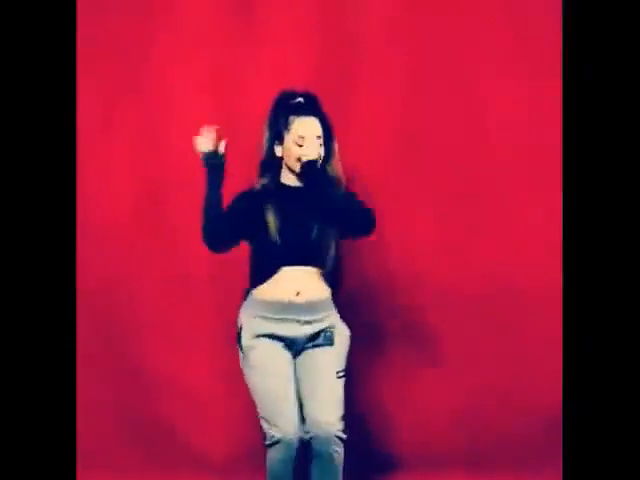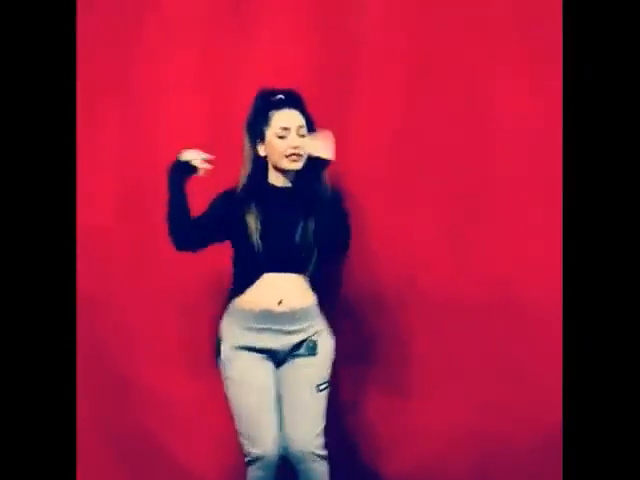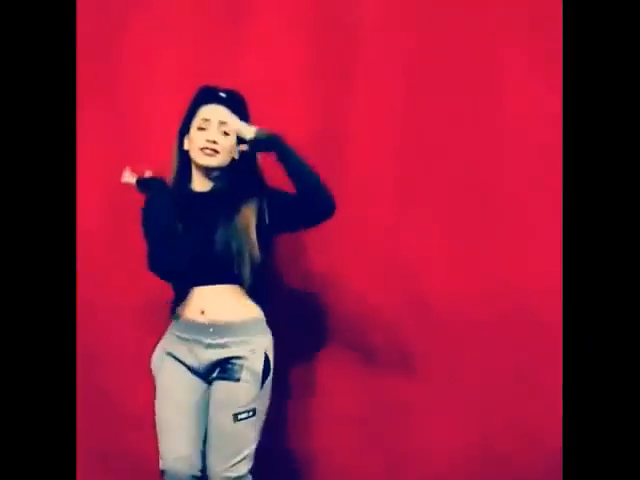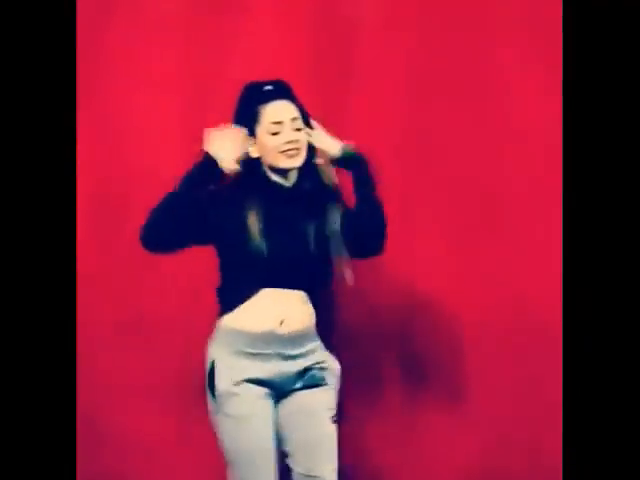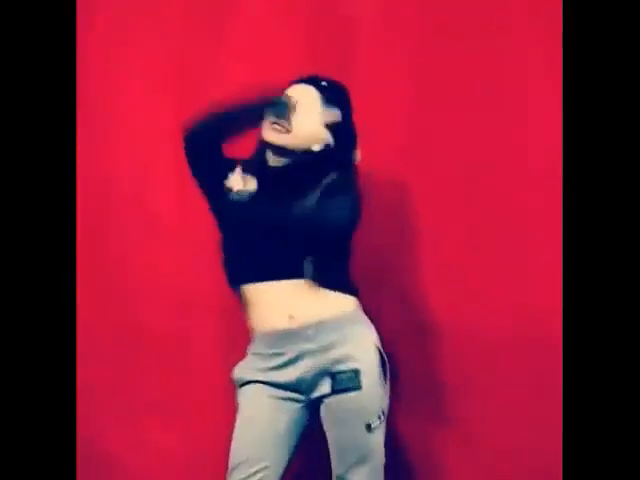
dt=1s
person 1, frame 1
left shoulder: (328, 197)
right shoulder: (256, 200)
left elbow: (364, 223)
right elbow: (216, 240)
left wrist: (315, 172)
right wrist: (214, 167)
left hip: (320, 322)
right hip: (262, 323)
left knee: (328, 430)
right knee: (283, 432)
person 1, frame 2
left shoulder: (317, 199)
right shoulder: (239, 201)
left elbow: (337, 246)
right elbow: (186, 238)
left wrist: (318, 172)
right wrist: (181, 171)
left hip: (304, 332)
right hip: (246, 335)
left knee: (308, 447)
right knee: (261, 448)
person 1, frame 3
left shoulder: (253, 201)
right shoulder: (164, 203)
left elbow: (319, 207)
right elbow: (169, 266)
left wrist: (275, 143)
right wrist: (156, 195)
left hip: (242, 346)
right hip: (181, 345)
person 1, frame 4
left shoulder: (320, 199)
right shoulder: (230, 200)
left elbow: (368, 243)
right elbow: (156, 236)
left wrist: (357, 166)
right wrist: (206, 169)
left hip: (307, 356)
right hip: (241, 356)
person 1, frame 5
left shoulder: (335, 186)
right shoulder: (233, 182)
left elbow: (328, 227)
right elbow: (199, 137)
left wrist: (251, 203)
right wrist: (280, 104)
left hip: (341, 345)
right hip: (268, 357)
